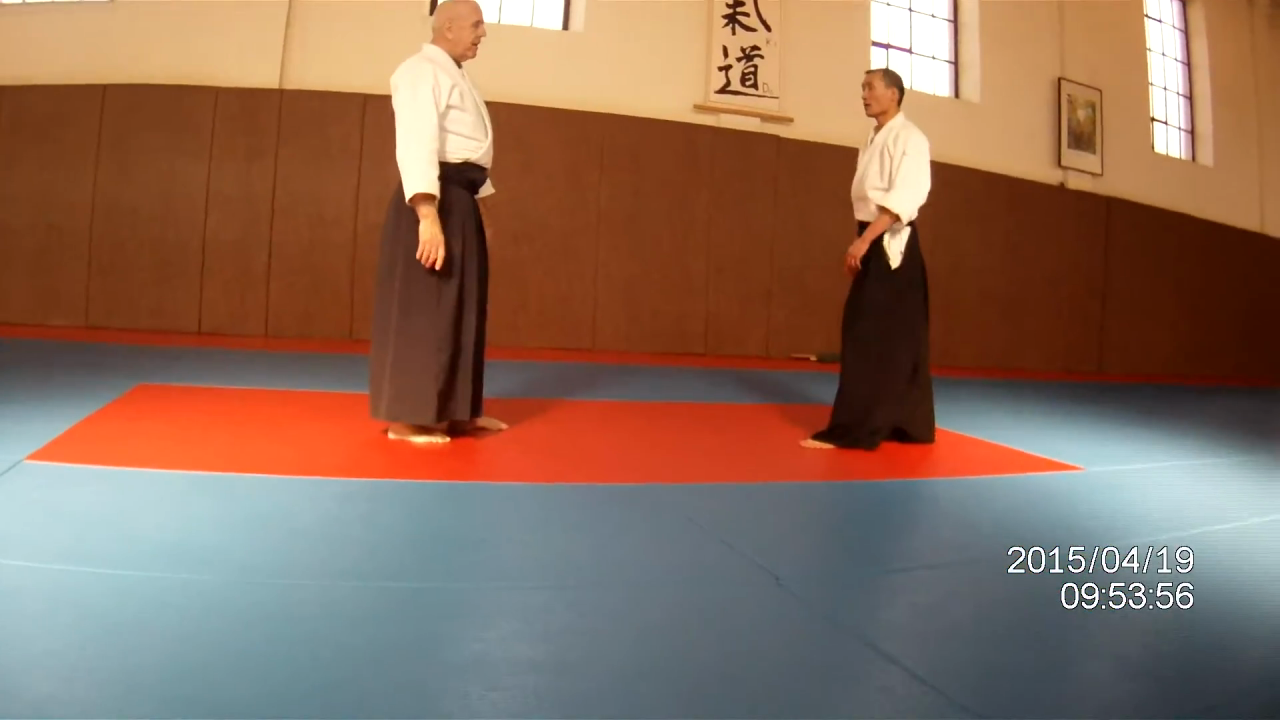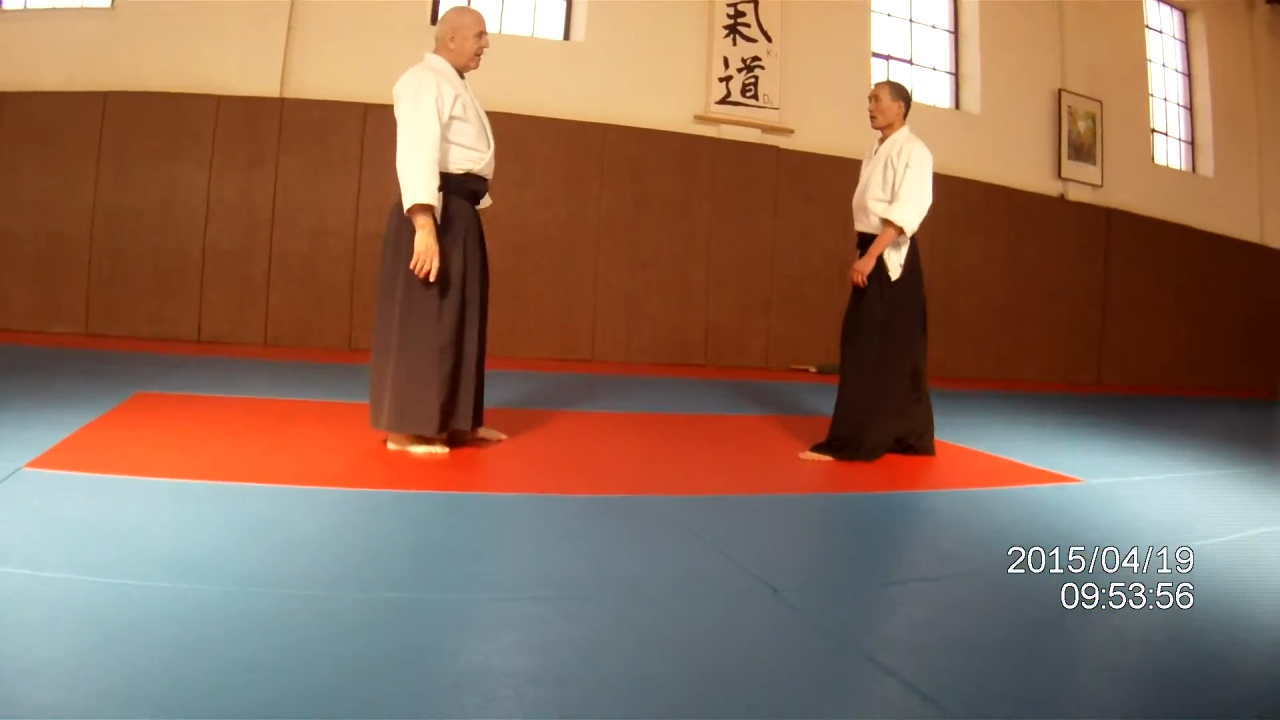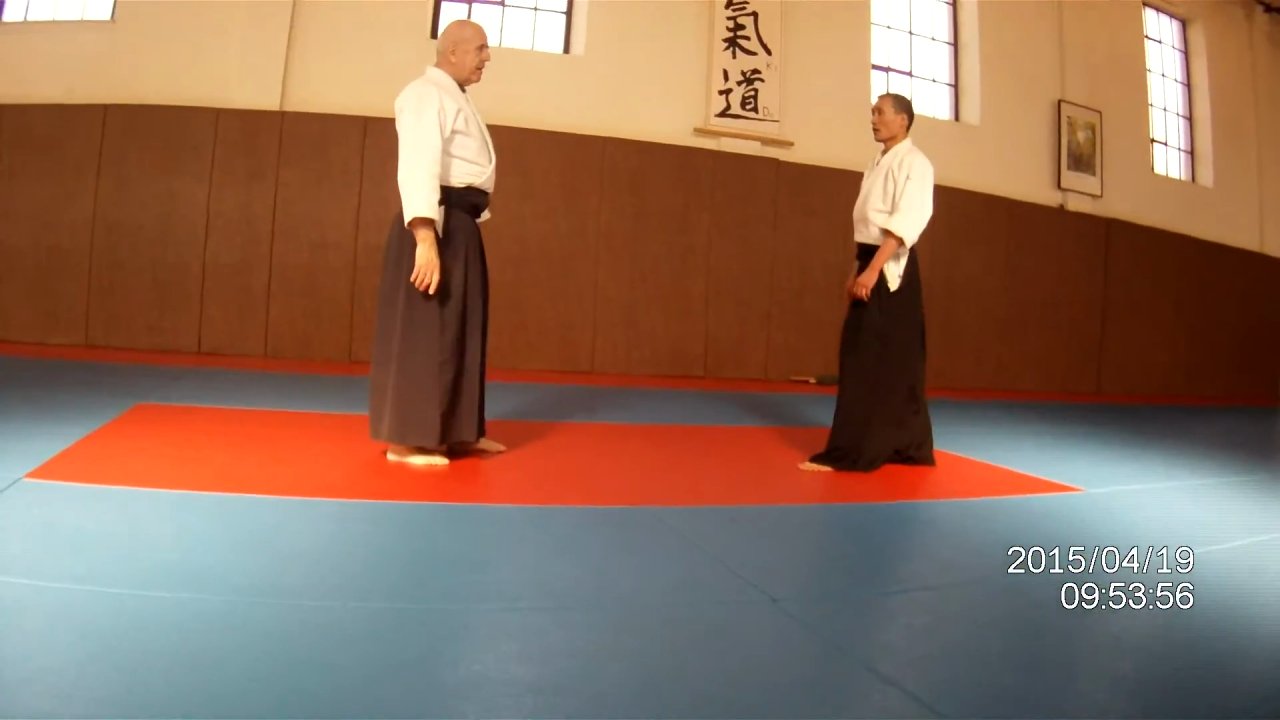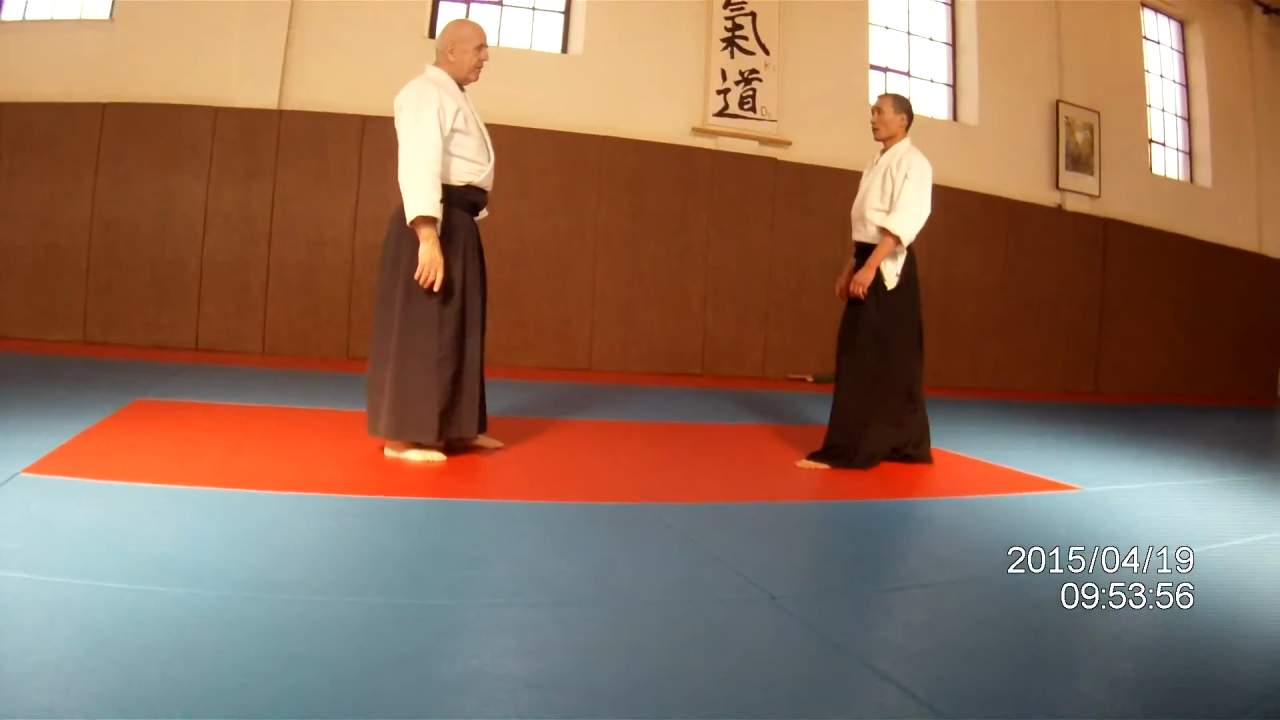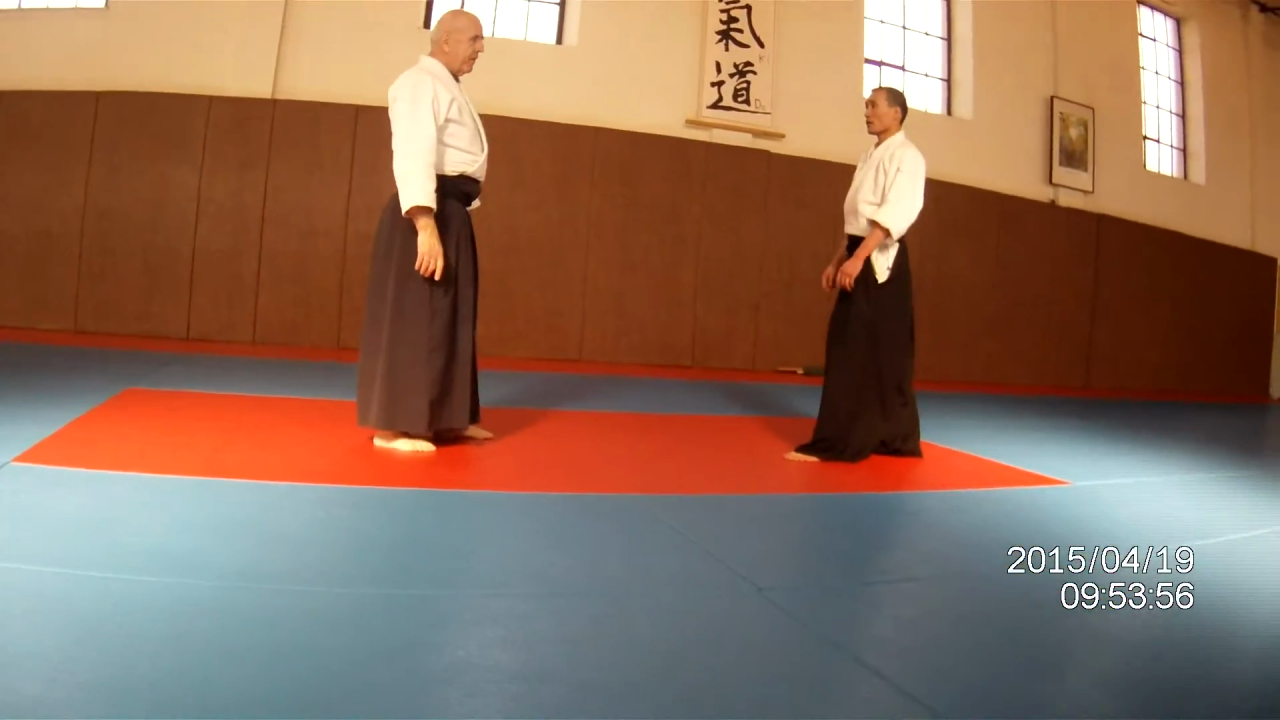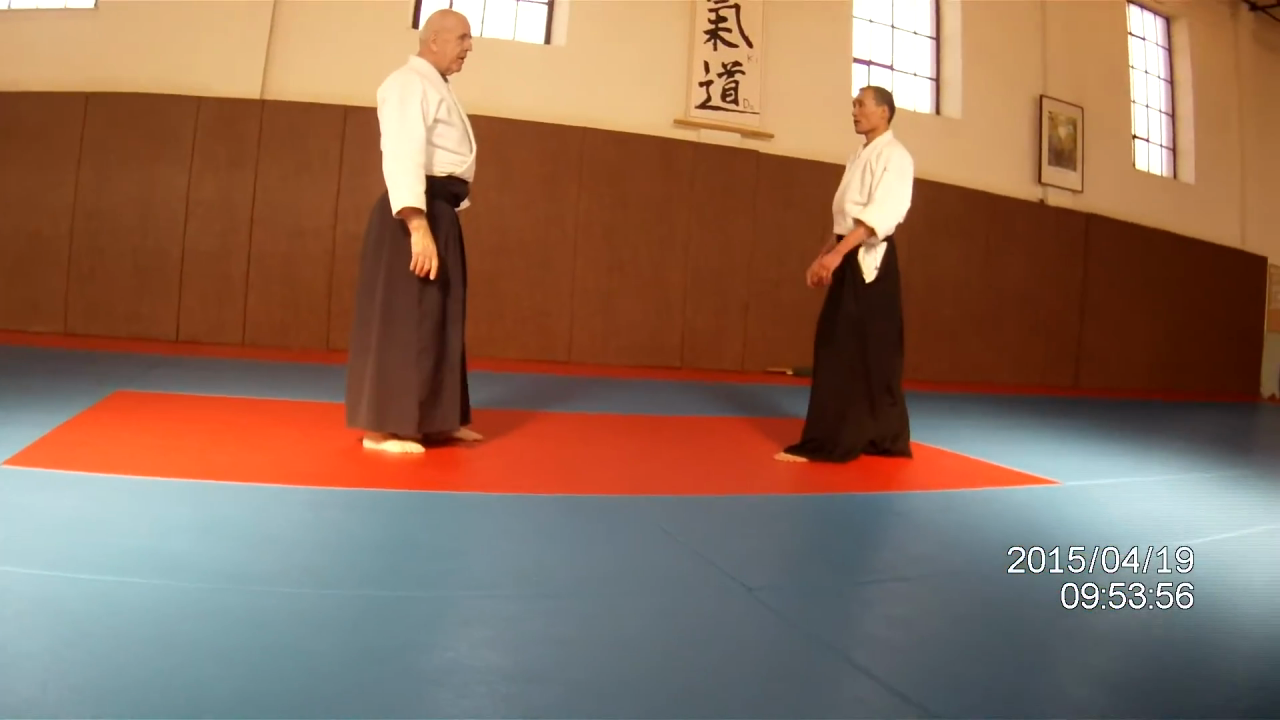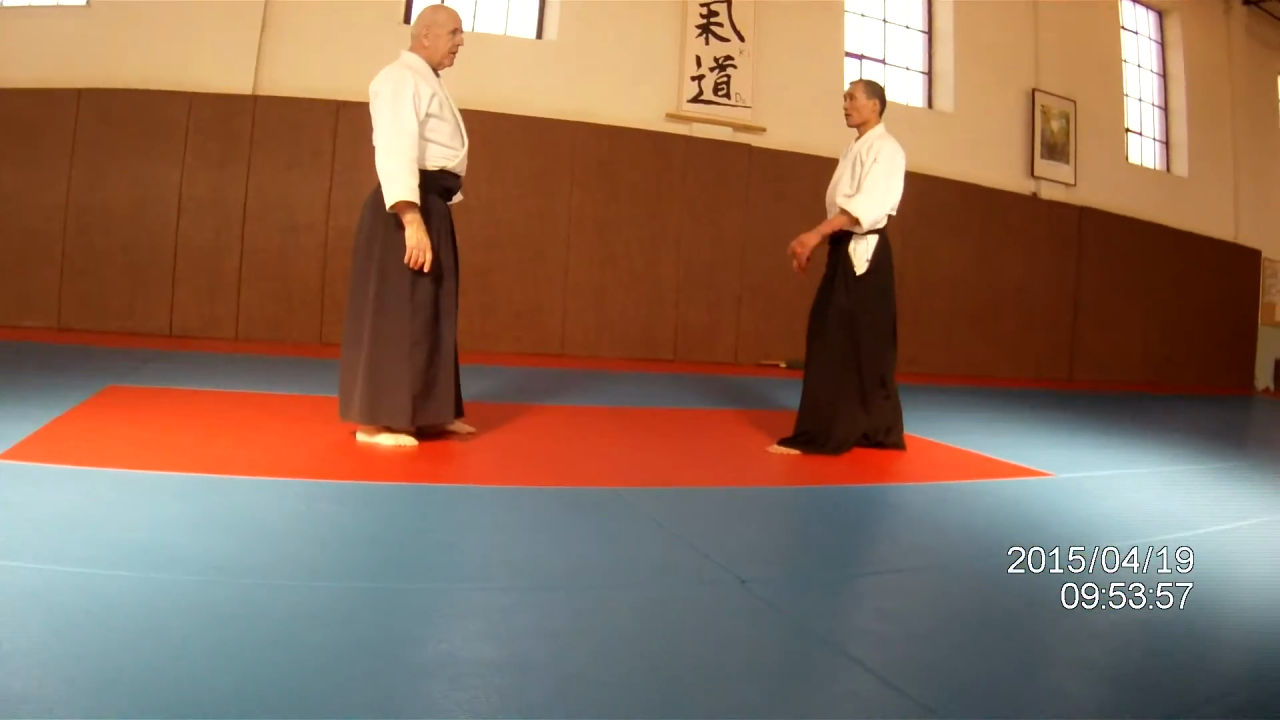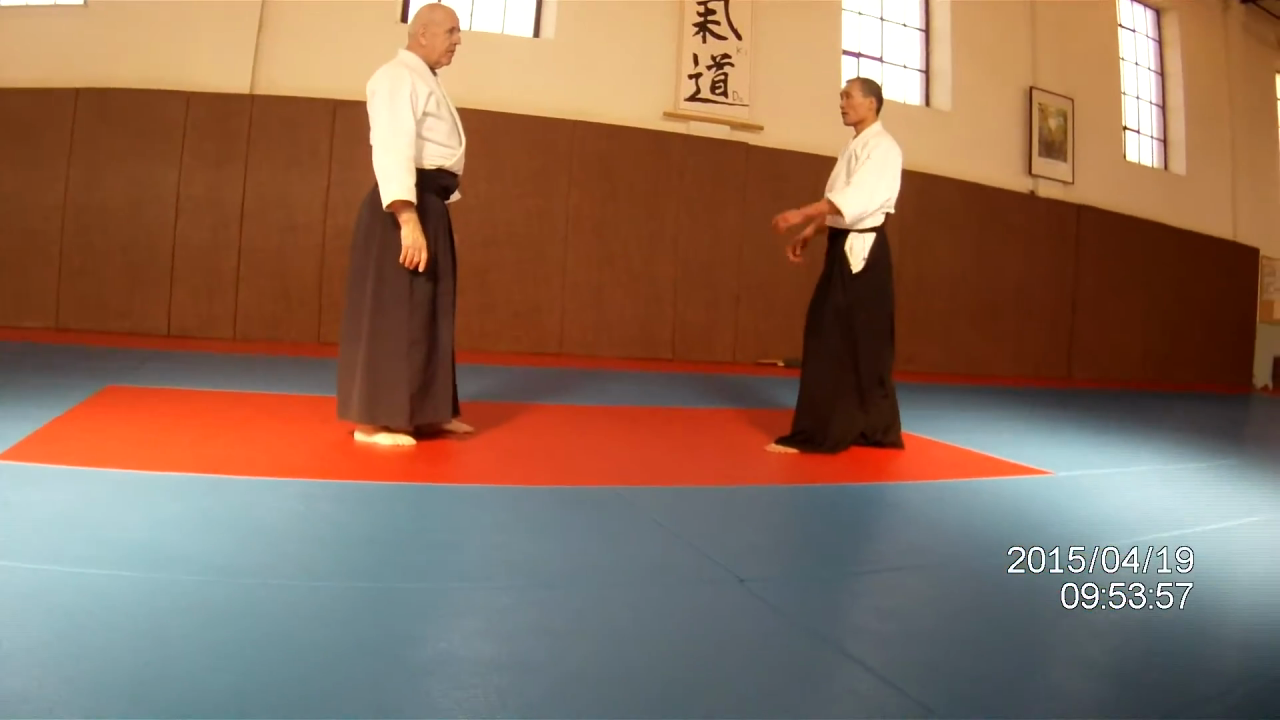
dt=0.1s
person 1, frame 1
left shoulder: (455, 76)
right shoulder: (422, 71)
right elbow: (415, 145)
left wrist: (479, 210)
right wrist: (428, 215)
left hip: (460, 203)
right hip: (435, 202)
left knee: (459, 309)
right knee: (422, 310)
left ankle: (455, 412)
right ankle: (406, 419)
person 1, frame 2
left shoulder: (456, 87)
right shoulder: (424, 82)
right elbow: (416, 155)
left wrist: (473, 219)
right wrist: (425, 226)
left hip: (459, 214)
right hip: (435, 213)
left knee: (458, 319)
right knee: (423, 320)
left ankle: (455, 422)
right ankle: (406, 429)
person 1, frame 3
left shoulder: (455, 99)
right shoulder: (426, 95)
right elbow: (418, 168)
right wrist: (426, 239)
left hip: (459, 227)
right hip: (435, 226)
left knee: (459, 331)
right knee: (423, 332)
left ankle: (454, 432)
right ankle: (405, 441)
person 1, frame 4
left shoulder: (453, 98)
right shoulder: (426, 94)
right elbow: (418, 167)
right wrist: (428, 236)
left hip: (458, 224)
right hip: (435, 223)
left knee: (457, 329)
right knee: (422, 329)
left ankle: (452, 429)
right ankle: (403, 437)
person 1, frame 5
left shoulder: (447, 88)
right shoulder: (421, 84)
right elbow: (413, 157)
right wrist: (426, 226)
left hip: (451, 214)
right hip: (427, 214)
left knee: (449, 319)
right knee: (412, 319)
left ankle: (441, 419)
right ankle: (392, 427)
person 1, frame 6
left shoulder: (436, 89)
right shoulder: (410, 84)
right elbow: (403, 158)
right wrist: (418, 227)
left hip: (440, 214)
right hip: (416, 215)
left knee: (438, 320)
right knee: (402, 320)
left ankle: (432, 421)
right ankle: (381, 429)
person 1, frame 7
left shoulder: (428, 83)
right shoulder: (401, 79)
right elbow: (396, 152)
right wrist: (412, 220)
left hip: (432, 208)
right hip: (407, 210)
left knee: (430, 314)
right knee: (393, 313)
left ankle: (424, 415)
right ankle: (374, 422)
person 1, frame 8
left shoulder: (425, 82)
right shoulder: (398, 78)
right elbow: (393, 151)
left wrist: (436, 214)
right wrist: (408, 219)
left hip: (429, 207)
right hip: (404, 209)
left knee: (427, 312)
right knee: (391, 312)
left ankle: (421, 414)
right ankle: (372, 421)
person 2, frame 1
left shoulder: (908, 138)
right shoulder: (875, 140)
left elbow: (904, 198)
left wrist: (864, 241)
right wrist: (860, 242)
left hip: (891, 246)
right hip: (875, 246)
left knee: (871, 336)
right knee: (896, 338)
left ankle: (849, 429)
right ankle: (907, 424)
person 2, frame 2
left shoulder: (911, 151)
right shoulder: (878, 152)
left elbow: (907, 212)
left wrist: (871, 256)
right wrist: (864, 257)
left hip: (891, 258)
right hip: (875, 257)
left knee: (871, 349)
right knee: (896, 350)
left ankle: (848, 442)
right ankle: (907, 435)
person 2, frame 3
left shoulder: (913, 163)
right shoulder: (879, 163)
left elbow: (906, 223)
left wrist: (873, 269)
right wrist: (858, 270)
left hip: (891, 270)
right hip: (873, 267)
left knee: (871, 359)
right knee: (891, 360)
left ankle: (848, 452)
right ankle: (906, 445)
person 2, frame 4
left shoulder: (911, 162)
right shoulder: (879, 162)
left elbow: (904, 222)
left wrist: (870, 267)
right wrist: (850, 268)
left hip: (888, 269)
right hip: (870, 265)
left knee: (867, 358)
right knee: (889, 358)
left ankle: (846, 450)
right ankle: (904, 443)
person 2, frame 5
left shoulder: (905, 156)
right shoulder: (872, 156)
left elbow: (895, 216)
left wrist: (856, 259)
right wrist: (838, 260)
left hip: (882, 262)
right hip: (862, 259)
left knee: (857, 350)
right knee: (879, 352)
left ankle: (834, 442)
right ankle: (893, 436)
person 2, frame 6
left shoulder: (893, 155)
right shoulder: (862, 155)
left elbow: (881, 215)
left wrist: (836, 254)
right wrist: (822, 256)
left hip: (870, 261)
right hip: (852, 259)
left knee: (844, 351)
right knee: (870, 352)
left ankle: (824, 443)
right ankle: (882, 437)
person 2, frame 7
left shoulder: (885, 148)
right shoulder: (857, 148)
left elbow: (868, 205)
left wrist: (814, 235)
right wrist: (813, 242)
left hip: (864, 254)
right hip: (847, 251)
left knee: (837, 342)
right knee: (862, 344)
left ankle: (817, 435)
right ankle: (876, 429)
person 2, frame 8
left shoulder: (880, 145)
right shoulder: (857, 145)
left elbow: (856, 199)
left wrist: (801, 215)
right wrist: (807, 233)
left hip: (862, 251)
right hip: (845, 249)
left knee: (833, 340)
right knee: (862, 343)
left ankle: (815, 434)
right ankle: (873, 428)
